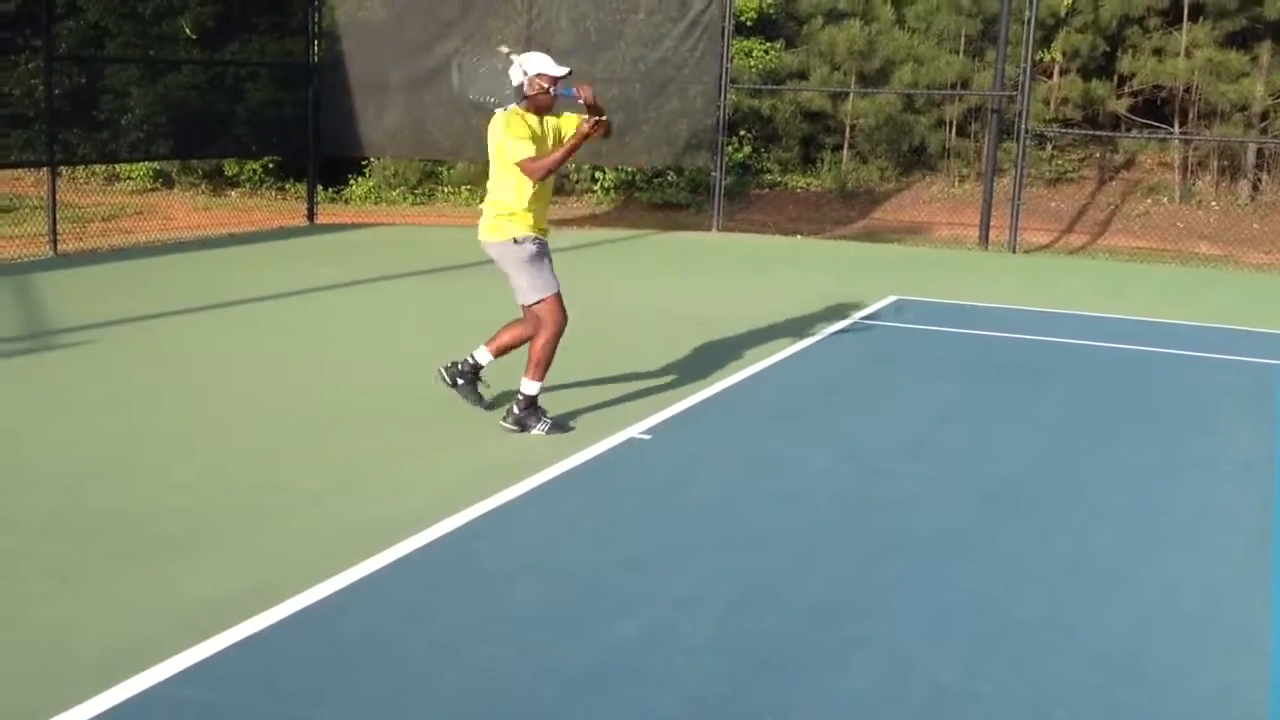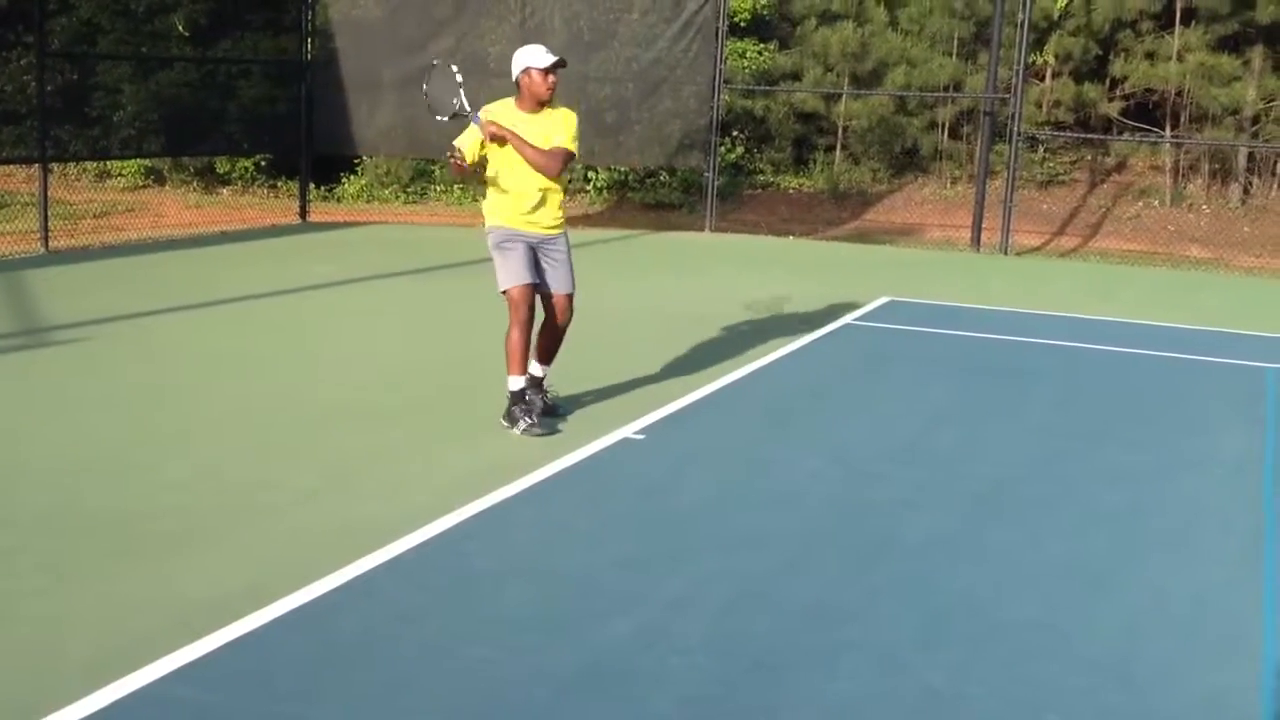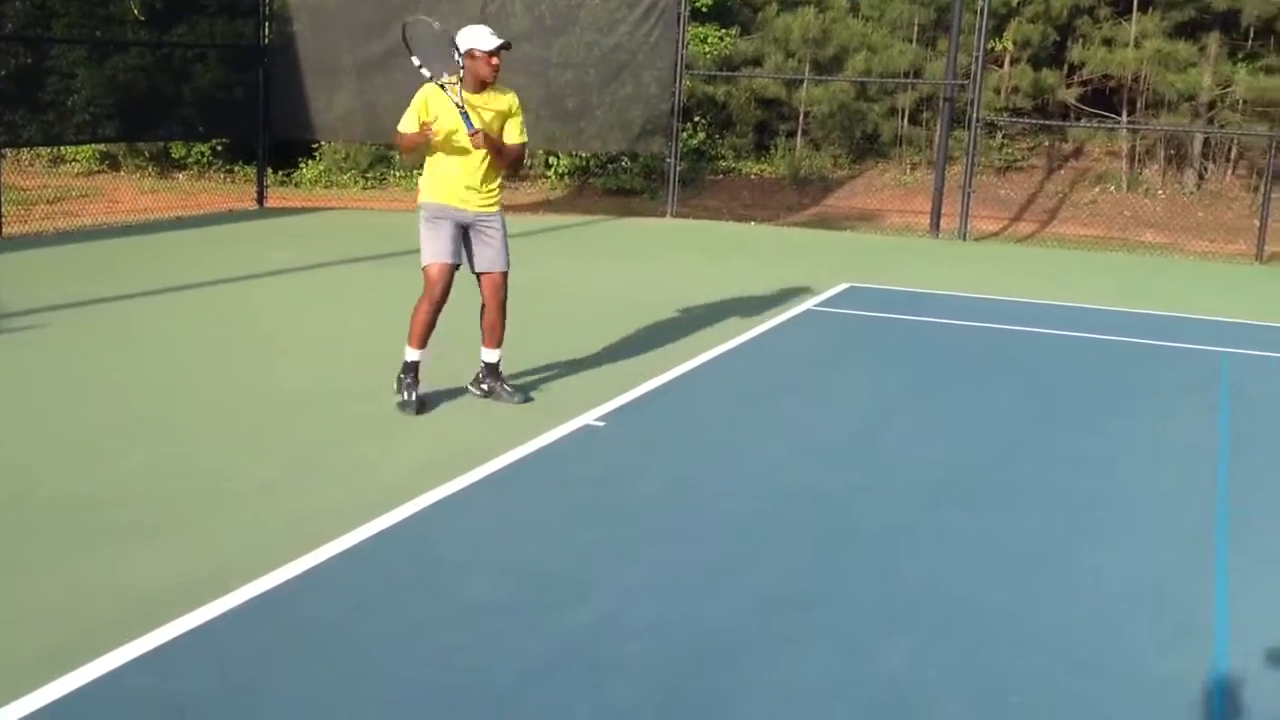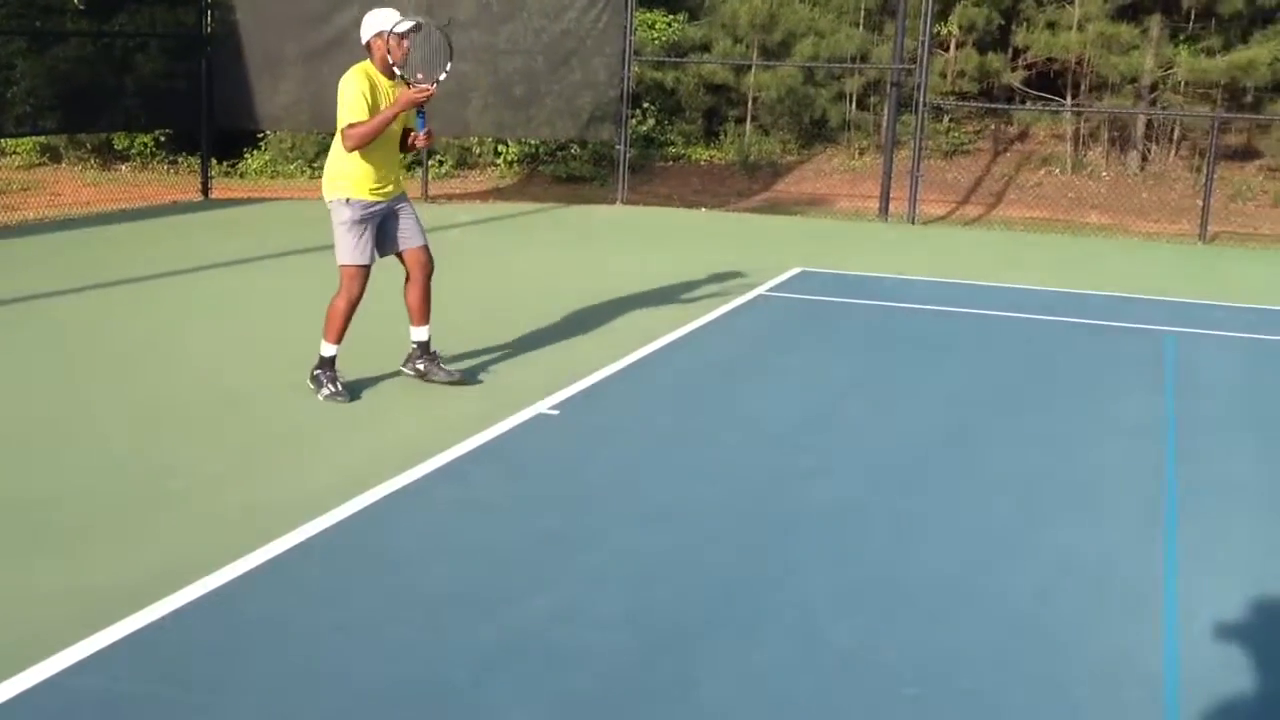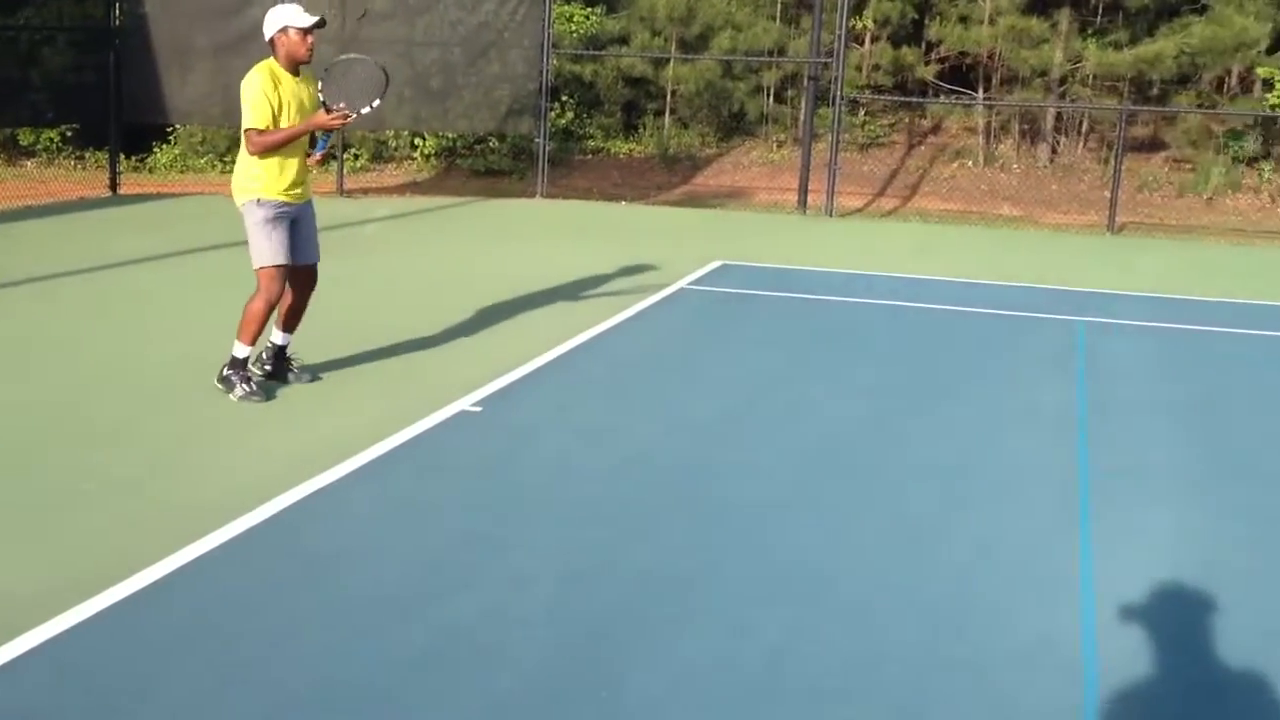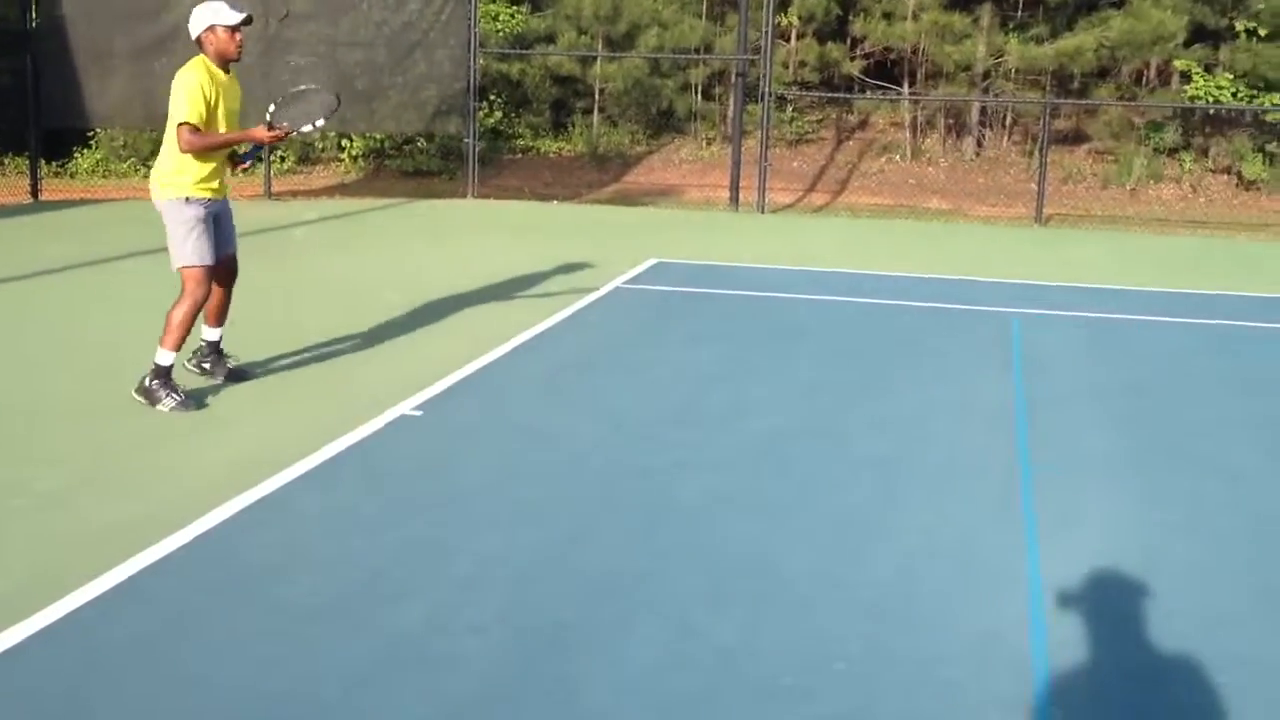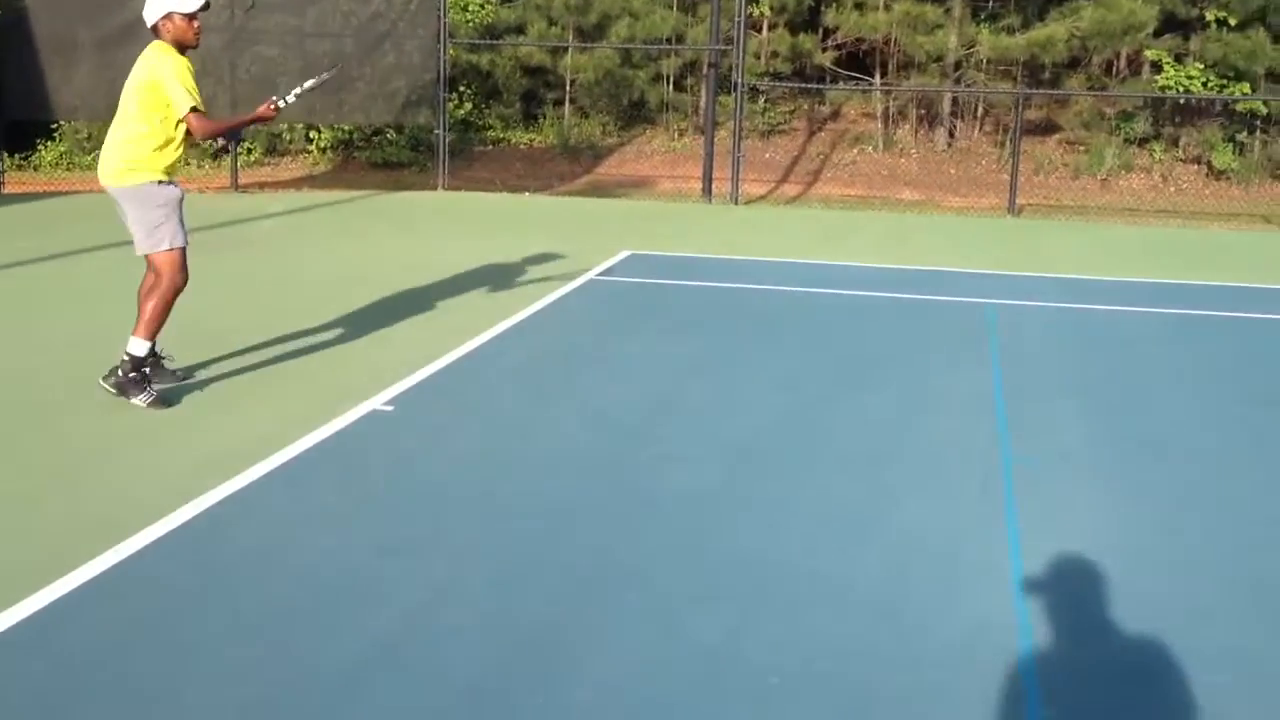
dt=0.3s
person 1, frame 1
left shoulder: (550, 122)
right shoulder: (508, 121)
left elbow: (599, 123)
right elbow: (535, 172)
left wrist: (591, 103)
right wrist: (576, 140)
left hip: (527, 235)
right hip: (510, 234)
left knee: (535, 322)
right knee: (553, 319)
left ankle: (468, 368)
right ankle: (523, 408)
person 1, frame 2
left shoulder: (565, 118)
right shoulder: (492, 114)
left elbow: (556, 168)
right elbow: (460, 157)
left wrist: (510, 138)
right wrist: (459, 163)
left hip: (551, 231)
right hip: (507, 228)
left knee: (561, 314)
right knee: (523, 309)
left ankle: (534, 385)
right ankle: (517, 403)
person 1, frame 3
left shoulder: (507, 101)
right shoulder: (433, 93)
left elbow: (518, 161)
right elbow: (403, 142)
left wrist: (494, 146)
right wrist: (416, 139)
left hip: (486, 209)
right hip: (440, 204)
left knee: (495, 293)
right knee: (436, 288)
left ankle: (489, 375)
right ankle: (408, 374)
person 1, frame 4
left shoulder: (397, 81)
right shoulder: (357, 81)
right elbow: (351, 140)
left wrist: (415, 139)
right wrist: (400, 106)
left hip: (390, 193)
right hip: (352, 195)
left knee: (421, 266)
right knee: (353, 284)
left ankle: (422, 356)
right ankle: (324, 369)
person 1, frame 5
left shoulder: (306, 82)
right shoulder: (260, 80)
right elbow: (255, 144)
left wrist: (314, 153)
right wrist: (312, 124)
left hip: (297, 197)
right hip: (262, 196)
left knee: (304, 281)
right knee: (272, 288)
left ankle: (274, 356)
right ankle: (234, 369)
person 1, frame 6
left shoulder: (229, 81)
right shoulder: (194, 77)
right elbow: (188, 141)
left wrist: (233, 155)
right wrist: (248, 137)
left hip: (211, 193)
right hip: (182, 193)
left knee: (225, 273)
right knee: (197, 289)
left ankle: (208, 353)
right ankle: (155, 379)
person 1, frame 7
left shoulder: (158, 57)
right shoulder: (171, 63)
right elbow: (201, 128)
left wrist: (225, 128)
right wrist: (253, 117)
left hip: (130, 172)
right hip: (137, 177)
left knee: (160, 267)
right knee: (172, 276)
left ankle: (144, 357)
right ankle: (128, 371)
